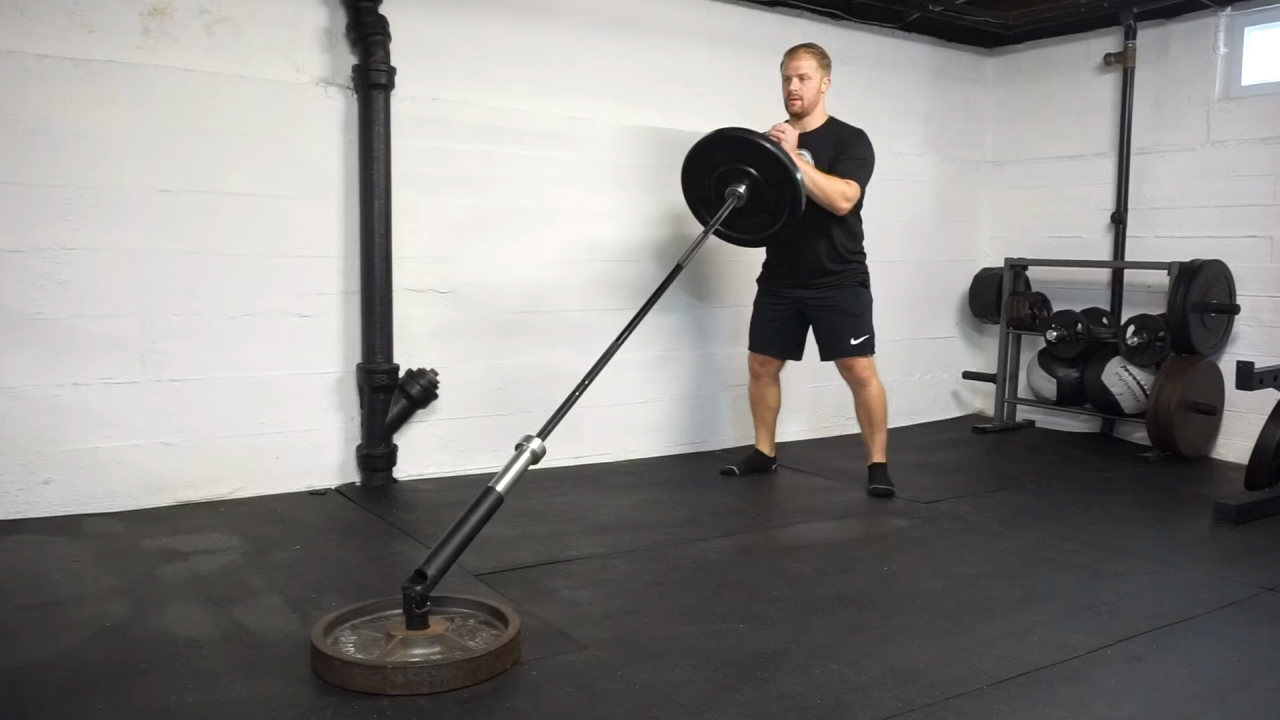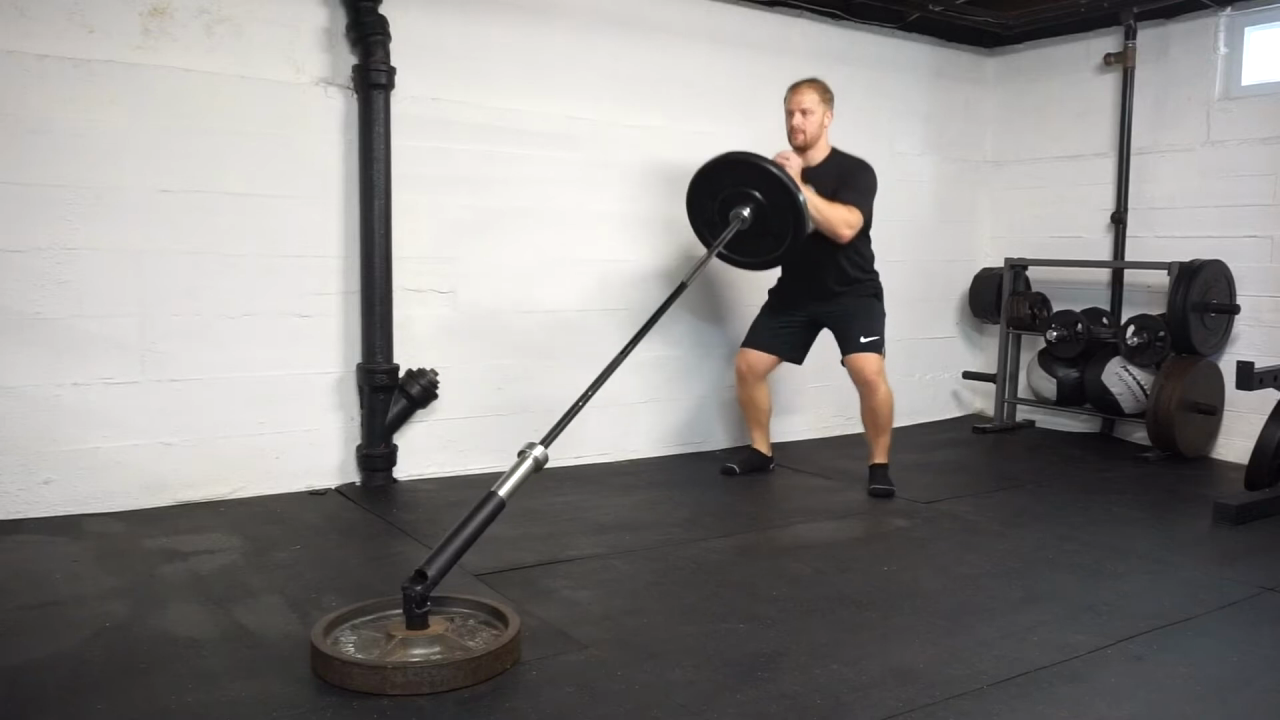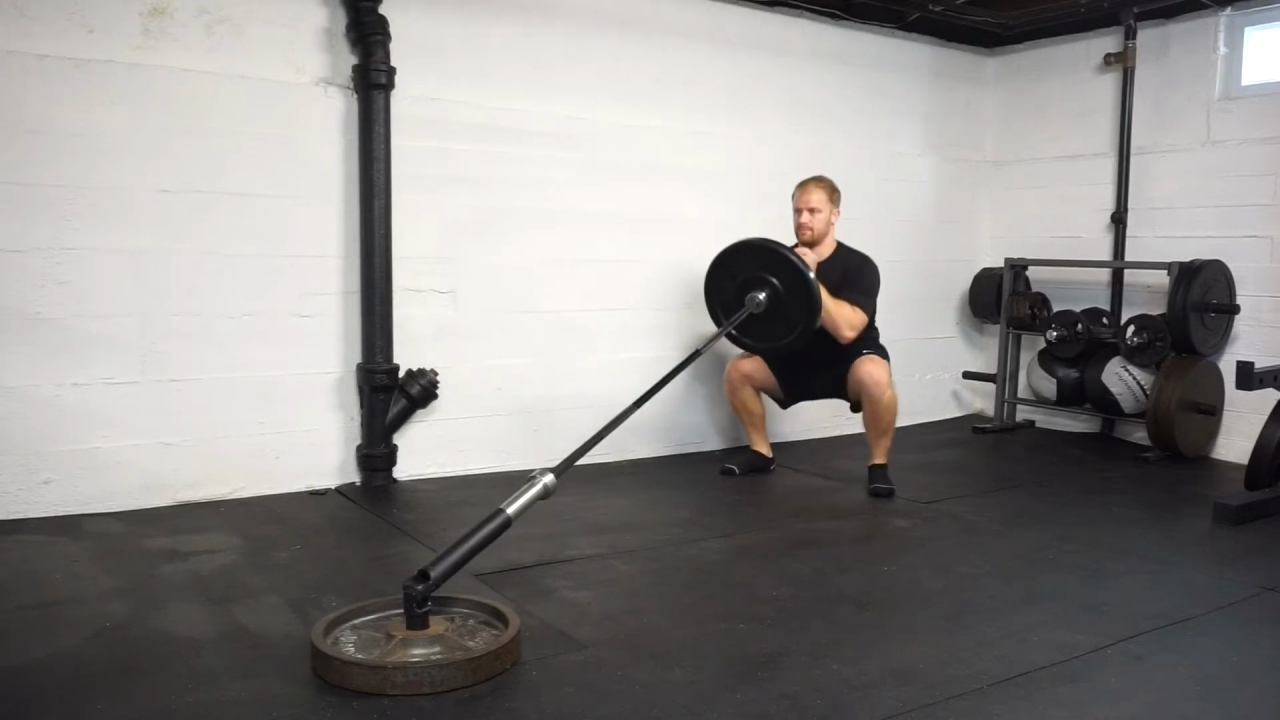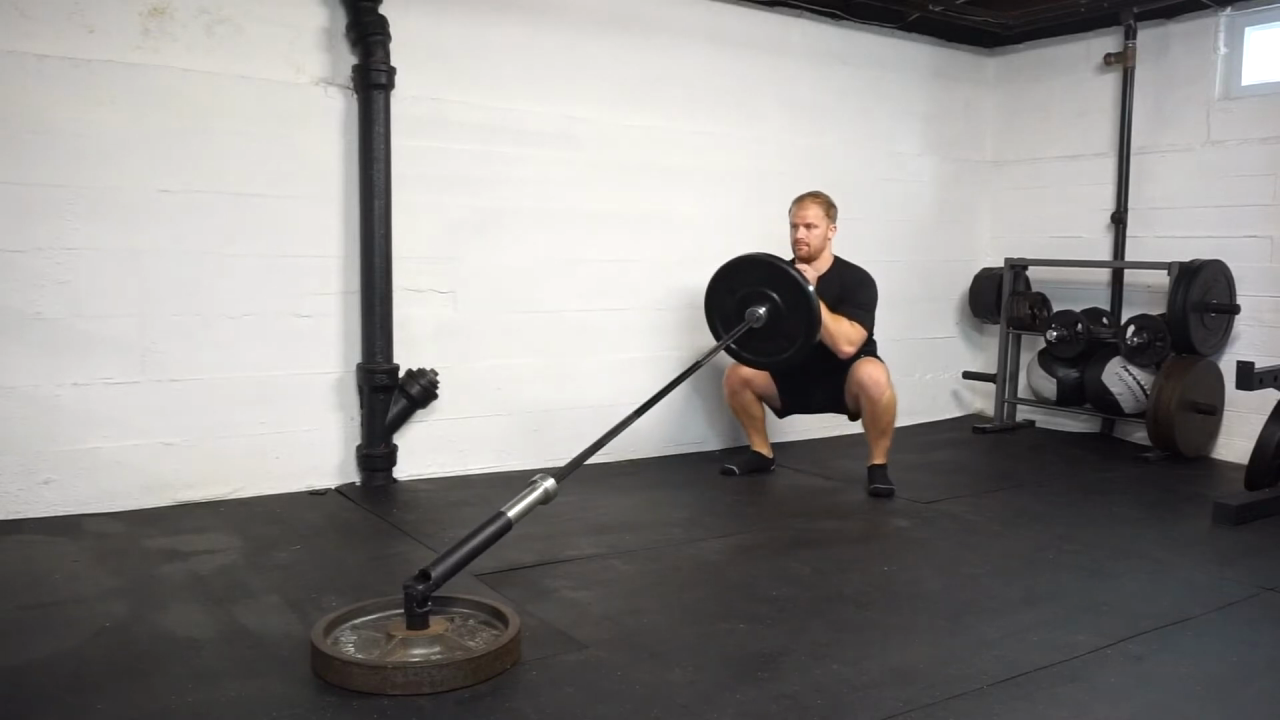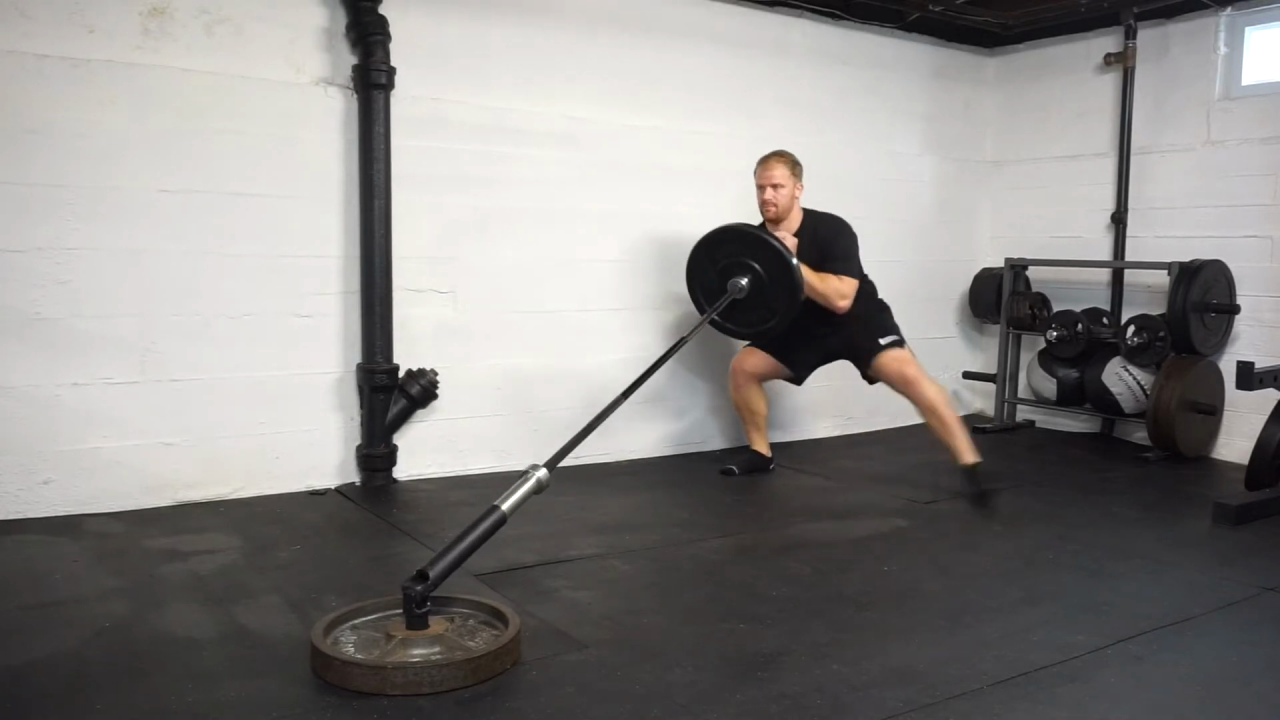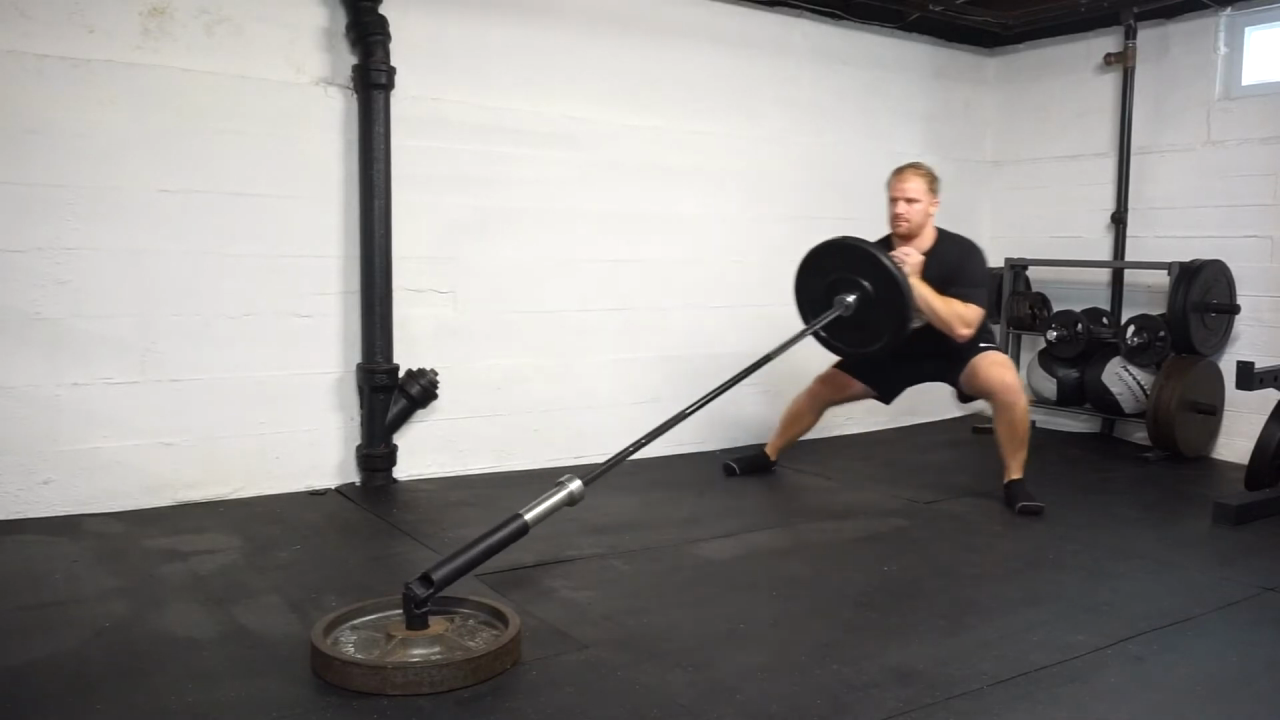
dt=0.7s
person 1, frame 1
left shoulder: (849, 140)
right shoulder: (770, 140)
left elbow: (842, 199)
left wrist: (793, 159)
left hip: (838, 279)
right hip: (780, 278)
left knee: (858, 371)
right knee: (762, 365)
left ankle: (877, 464)
right ankle: (764, 452)
person 1, frame 2
left shoulder: (854, 171)
right shoulder: (776, 171)
left elbow: (845, 227)
left wrist: (797, 186)
left hip: (850, 292)
right hip: (794, 291)
left knee: (868, 372)
right knee: (749, 364)
left ankle: (879, 464)
right ankle: (760, 450)
person 1, frame 3
left shoulder: (858, 266)
left elbow: (847, 330)
left hip: (849, 363)
right hip: (800, 359)
left knee: (874, 376)
right knee: (739, 371)
left ankle: (878, 465)
right ankle: (761, 452)
person 1, frame 4
left shoulder: (855, 281)
left elbow: (846, 346)
left hip: (844, 380)
right hip: (797, 375)
left knee: (873, 377)
right knee: (738, 376)
left ankle: (878, 466)
right ankle: (761, 452)
person 1, frame 5
left shoulder: (831, 230)
left elbow: (841, 299)
left hip: (858, 318)
right hip: (804, 325)
left knee: (907, 375)
right knee: (743, 367)
left ankle: (970, 463)
right ankle: (760, 453)
person 1, frame 6
left shoulder: (962, 255)
left elbow: (962, 328)
left wrist: (914, 281)
left hip: (957, 347)
right hip: (896, 346)
left knee: (1006, 384)
right knee: (823, 389)
left ankle: (1014, 481)
right ankle: (768, 455)
